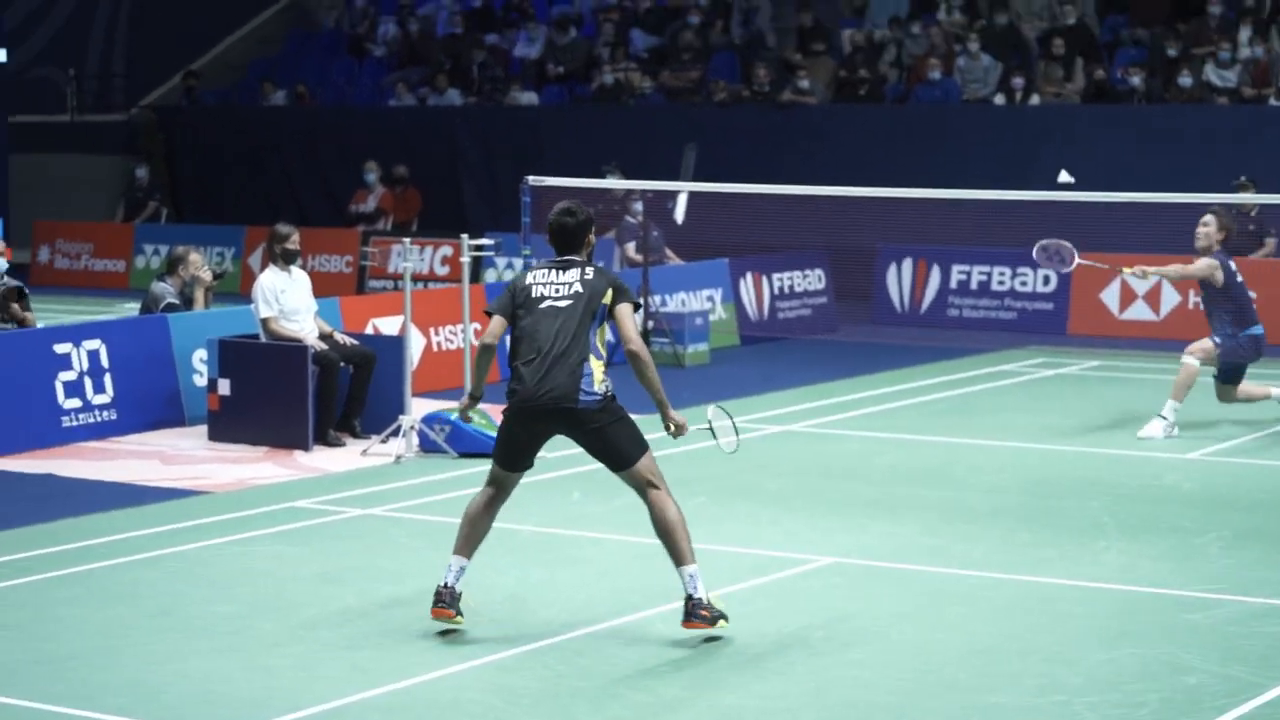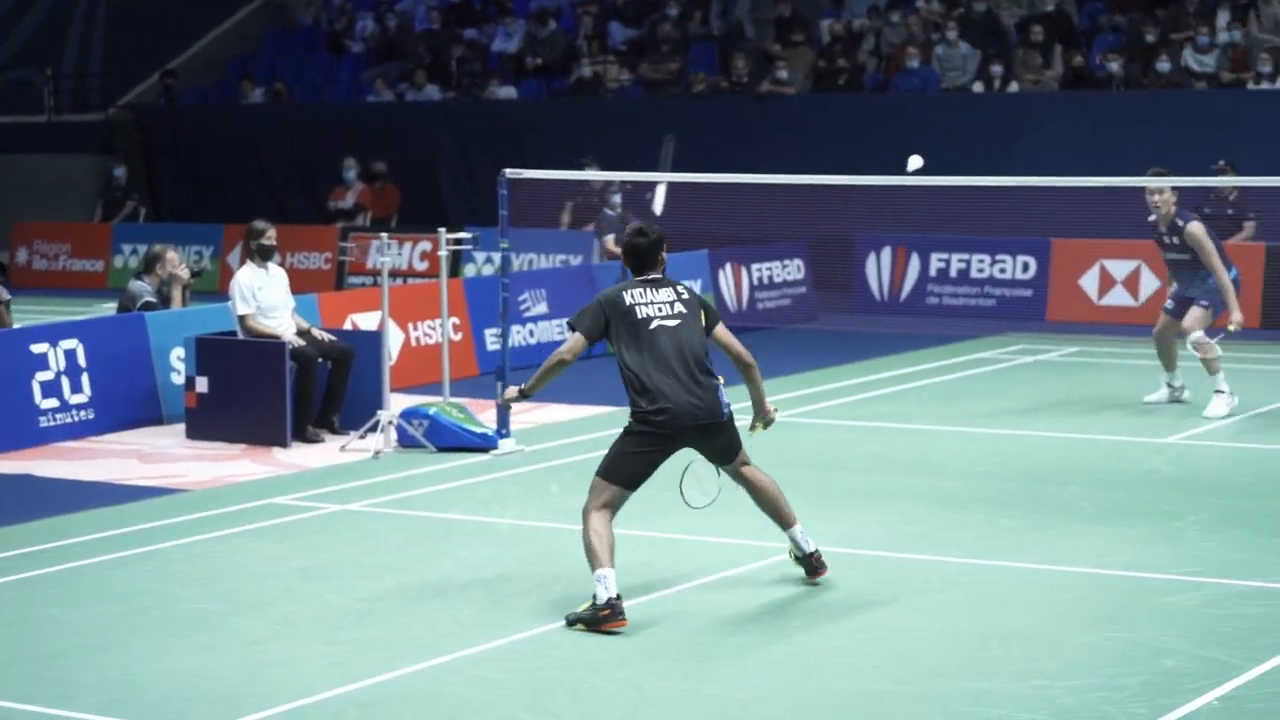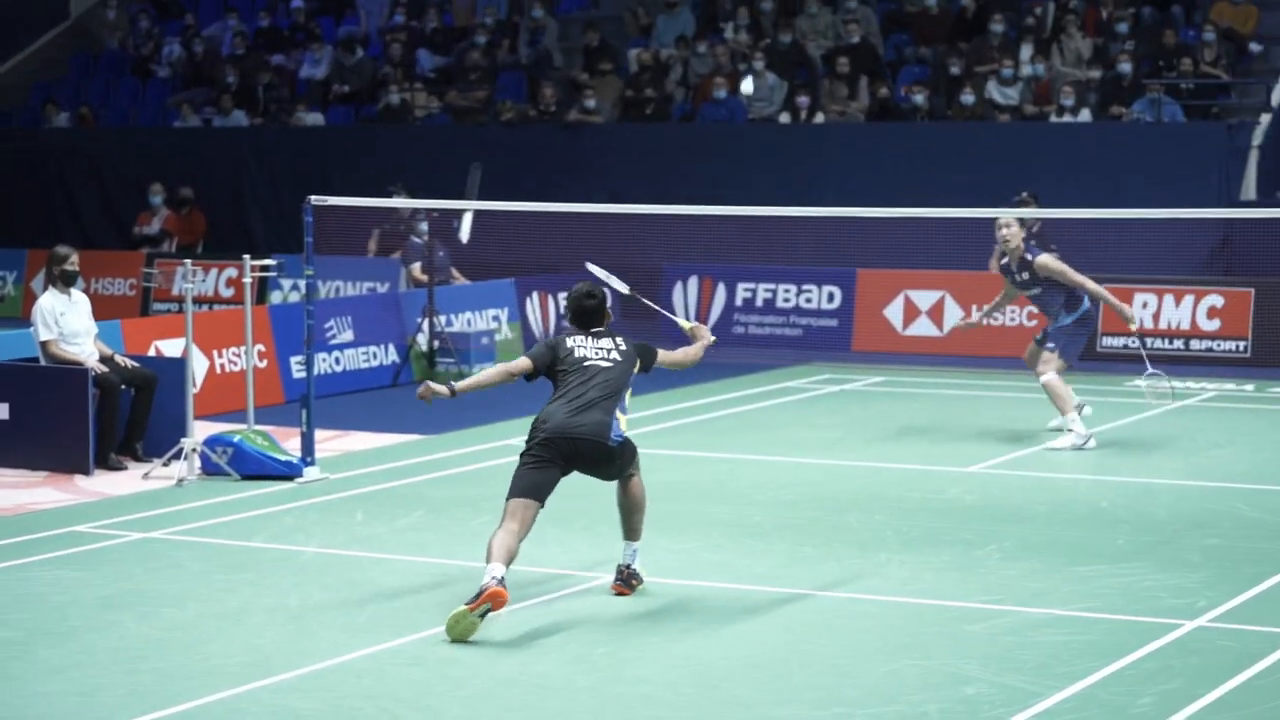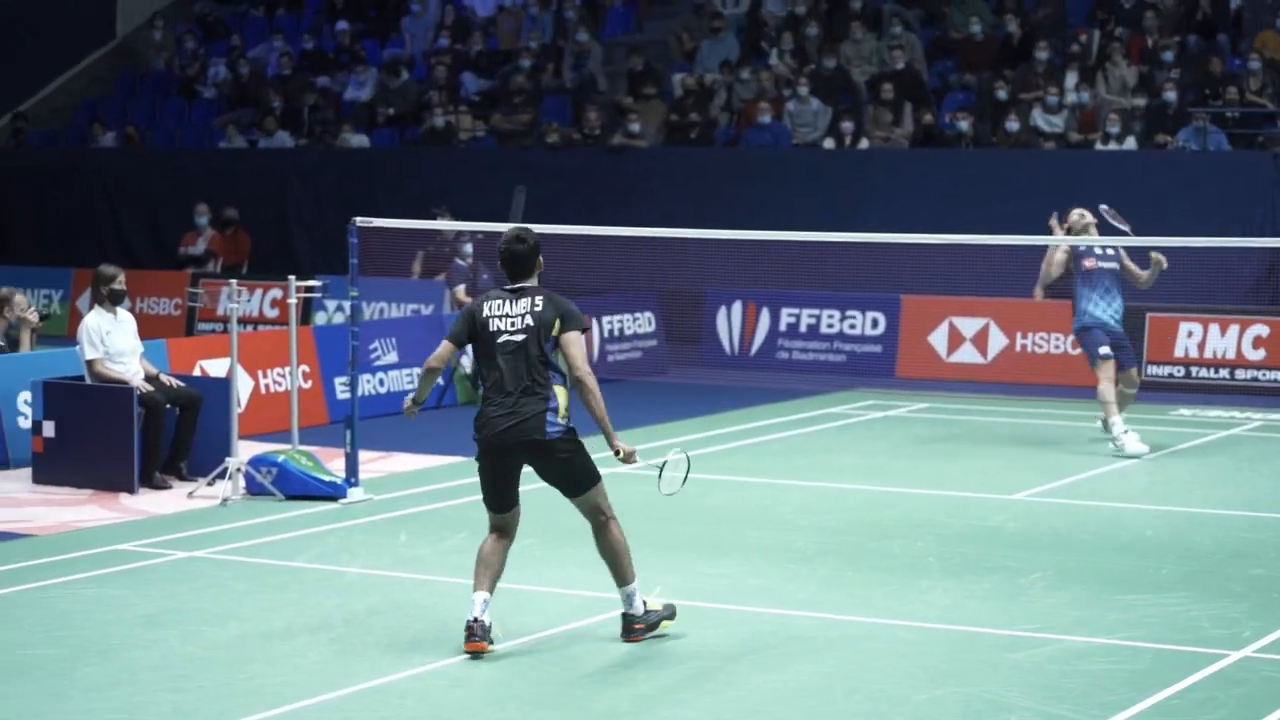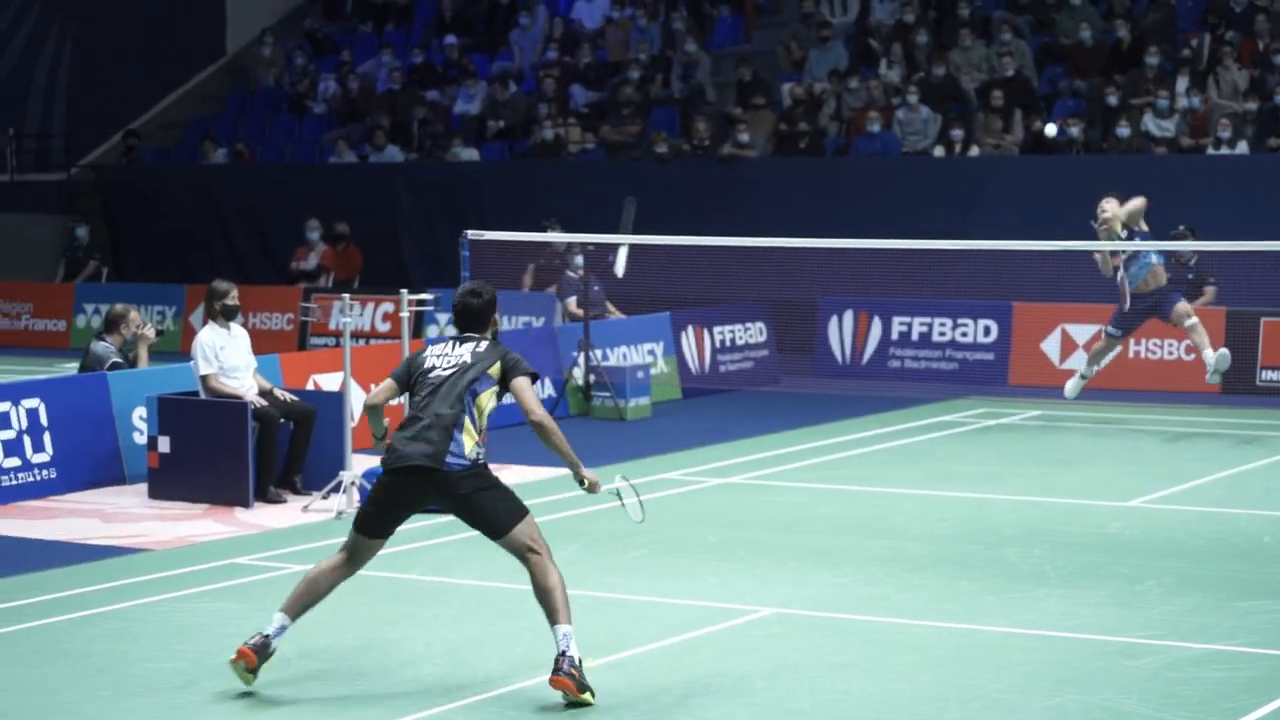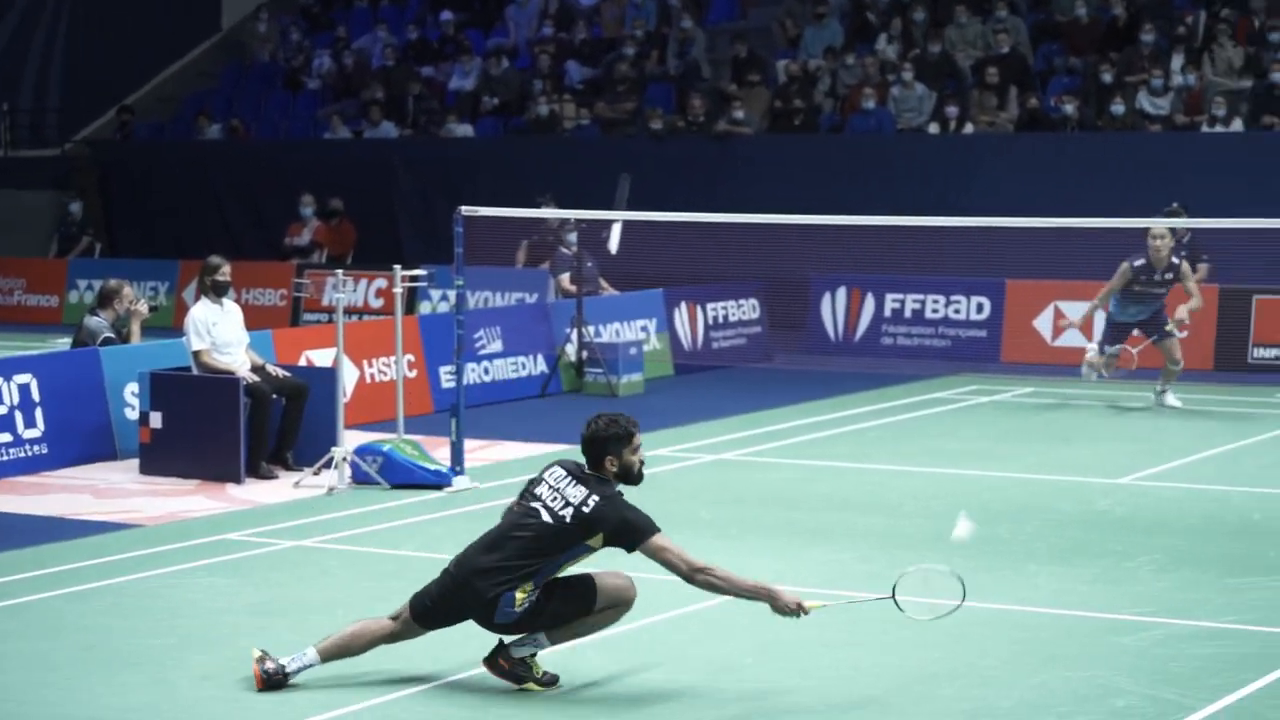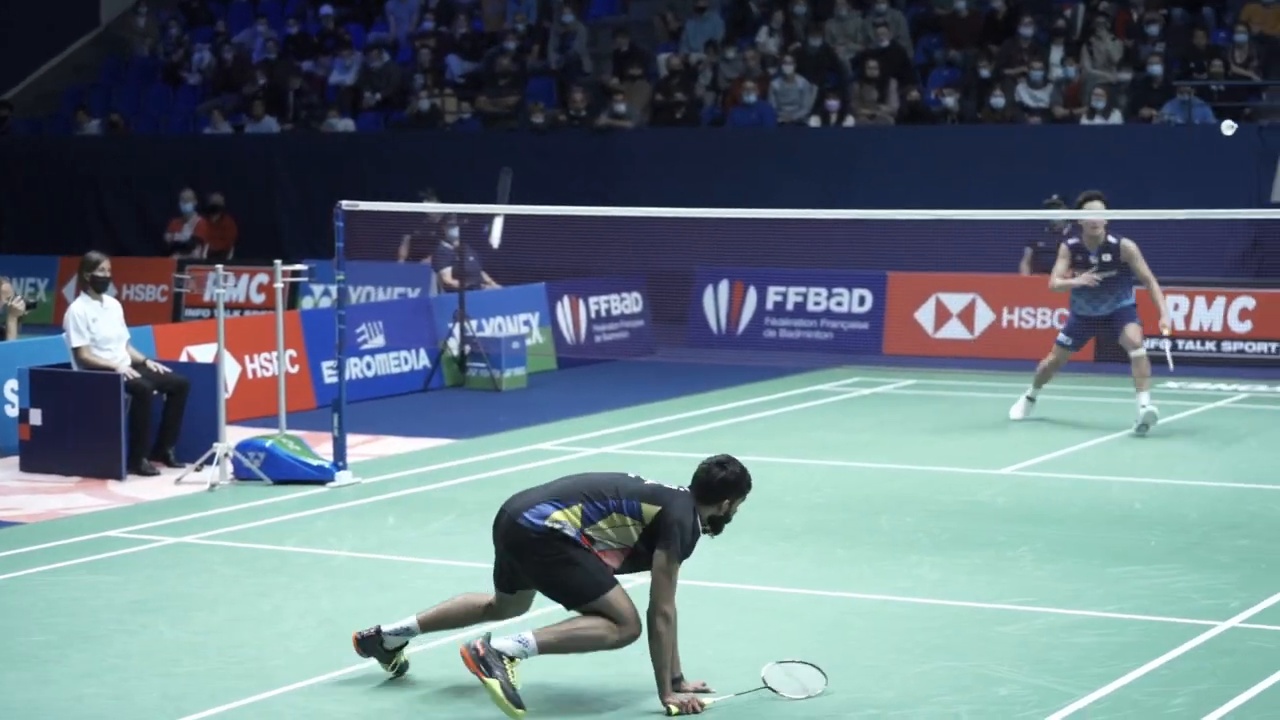
dt=0.5s
person 1, frame 1
left shoulder: (523, 282)
right shoulder: (605, 280)
left elbow: (488, 342)
right elbow: (635, 349)
left wrist: (473, 396)
right wrist: (666, 409)
left hip: (526, 402)
right hip: (587, 401)
left knee: (494, 490)
right knee: (655, 488)
left ankle: (447, 591)
right ankle: (697, 601)
person 1, frame 2
left shoulder: (609, 301)
right shoulder: (691, 297)
left elbow: (565, 356)
right elbow: (744, 360)
left wrist: (523, 391)
right wrist: (761, 407)
left hip: (657, 419)
right hip: (710, 412)
left knee: (598, 509)
right knee: (743, 468)
left ankle: (607, 601)
right ankle: (806, 552)
person 1, frame 3
left shoulder: (558, 344)
right shoulder: (630, 346)
left elbow: (509, 369)
right elbow: (683, 358)
left wrist: (452, 389)
right wrist: (702, 338)
left hip: (550, 434)
right hip: (602, 438)
left knee: (512, 524)
right knee: (630, 472)
left ankle: (492, 584)
right ankle: (628, 569)
person 1, frame 4
left shoulder: (478, 308)
right shoulder: (559, 308)
left elbow: (435, 364)
right elbow: (581, 373)
left wrist: (418, 400)
right wrist: (612, 438)
left hip: (494, 435)
right hip: (547, 430)
left knee: (500, 529)
right knee: (601, 514)
left ankle: (477, 621)
right ankle: (635, 614)
person 1, frame 5
left shoulder: (424, 353)
right shoulder: (502, 357)
left elbow: (375, 400)
right elbow: (537, 417)
left wrist: (384, 439)
right wrist: (579, 469)
left hip: (402, 467)
right hip: (456, 471)
left knee: (348, 558)
right knee: (537, 552)
left ankle: (262, 644)
right ankle: (566, 662)
person 1, frame 6
left shoulder: (557, 469)
right shoulder: (615, 510)
right elbow: (693, 571)
right wrist: (771, 595)
left hip: (465, 573)
right hip: (499, 600)
left knee: (400, 624)
right knee: (622, 592)
left ankle: (284, 665)
right ankle: (515, 653)
person 1, frame 7
left shoulder: (660, 508)
right shoulder: (682, 517)
left elbow: (662, 608)
right elbow: (661, 613)
left wrist: (677, 678)
left hip: (514, 517)
right hip: (541, 525)
left knee: (505, 603)
right knee: (623, 625)
left ankle: (388, 636)
right ankle: (500, 651)
person 2, frame 1
left shoulder: (1211, 263)
right shoulder: (1218, 258)
left elbow: (1183, 271)
left wrist: (1152, 270)
left hip: (1245, 338)
right hip: (1237, 336)
left knee: (1193, 352)
right knee: (1226, 394)
left ankle: (1167, 419)
person 2, frame 2
left shoulder: (1190, 228)
right shoulder: (1154, 223)
left elbow: (1219, 269)
left wrist: (1234, 309)
right wrist: (1171, 286)
left hip: (1216, 283)
right hip: (1188, 286)
left knee: (1192, 326)
right knee: (1161, 333)
left ankle: (1224, 392)
right ankle: (1174, 387)
person 2, frame 3
left shoulder: (1039, 260)
right shoulder: (1006, 266)
left elbow: (1082, 281)
right elbow: (1008, 295)
left wrist: (1118, 306)
right wrist: (981, 317)
left hip: (1077, 317)
right hip: (1061, 318)
left knee: (1045, 371)
right knee: (1033, 360)
left ankle: (1077, 431)
right ankle: (1073, 406)
person 2, frame 4
left shoulder: (1115, 249)
right shoulder: (1070, 246)
left elbow: (1143, 281)
right elbow: (1048, 277)
left wrist: (1156, 266)
right wrist: (1058, 244)
left hip: (1114, 323)
right hip: (1090, 323)
left knee: (1132, 380)
right knee: (1107, 369)
left ankle: (1111, 420)
right ankle: (1119, 433)
person 2, frame 5
left shoulder: (1134, 224)
right shoulder: (1106, 239)
left elbow: (1141, 203)
right elbow: (1107, 272)
left wrist: (1120, 214)
left hip: (1161, 292)
right hip: (1132, 301)
left knee: (1185, 312)
right knee: (1104, 347)
left ankle: (1211, 361)
right ankle: (1084, 375)
person 2, frame 6
left shoulder: (1180, 266)
right shoulder: (1133, 266)
left elbow: (1197, 299)
right elbow: (1107, 292)
left wrist: (1185, 308)
right wrist: (1083, 318)
left hip: (1152, 312)
right hip: (1121, 315)
left knee: (1175, 359)
right knee: (1102, 366)
left ankle: (1163, 390)
right ankle: (1093, 353)
person 2, frame 7
left shoulder: (1123, 246)
right shoulder: (1069, 247)
left elbow: (1149, 280)
right elbow: (1053, 283)
left wrist: (1163, 312)
right wrist: (1075, 281)
left hip: (1119, 309)
right hip: (1083, 312)
left knee: (1134, 341)
right knee: (1053, 361)
left ankle: (1144, 406)
right ankle: (1030, 397)
person 3, frame 1
left shoulder: (302, 275)
right shoulder: (266, 281)
right elbow: (271, 327)
left wrist: (333, 332)
right wrist: (303, 338)
left hip: (314, 340)
right hip: (287, 344)
left knee: (366, 356)
right knee: (331, 360)
left ankle: (349, 419)
right ankle: (324, 428)
person 3, frame 2
left shoulder: (279, 272)
right shoulder: (243, 278)
right elbow: (248, 324)
left wrist: (310, 328)
right wrist: (280, 334)
left hip: (291, 336)
right hip: (265, 341)
left knee: (344, 351)
right knee: (308, 355)
left ankle: (327, 415)
right ankle: (302, 425)
person 3, frame 3
left shoulder: (82, 298)
right shoulder: (46, 304)
right elbow: (51, 350)
left wrist: (113, 355)
right wrist: (83, 361)
left hip: (95, 362)
right hip: (67, 367)
left knee: (147, 378)
right knee: (111, 383)
left ankle: (130, 443)
right ankle: (105, 453)
person 3, frame 4
left shoulder: (127, 317)
right shoulder: (91, 323)
right elbow: (96, 369)
left wrist: (159, 374)
right wrist: (129, 379)
left hip: (139, 381)
right hip: (113, 386)
left knee: (192, 397)
right knee: (156, 401)
left ankle: (175, 462)
right ankle: (149, 472)
person 3, frame 5
left shoulder: (241, 332)
right shoulder: (205, 338)
right elbow: (211, 384)
left wrist: (272, 389)
right wrist: (243, 395)
left hip: (253, 396)
right hip: (227, 401)
left knee: (306, 412)
right knee: (270, 416)
left ankle: (290, 476)
right ankle: (264, 486)
person 3, frame 6
left shoulder: (234, 308)
right shoulder: (198, 314)
right elbow: (203, 360)
left wrist: (265, 365)
right wrist: (235, 370)
left hip: (246, 372)
left knee: (298, 388)
right knee: (262, 392)
left ankle: (282, 452)
right ankle: (256, 462)
person 3, frame 7
left shoulder: (114, 304)
right shoulder: (77, 310)
right elbow: (83, 356)
left wrist: (146, 361)
right wrist: (116, 367)
left hip: (127, 368)
right hip: (101, 373)
left knee: (179, 384)
right knee: (143, 388)
left ankle: (163, 447)
right ankle: (137, 459)
